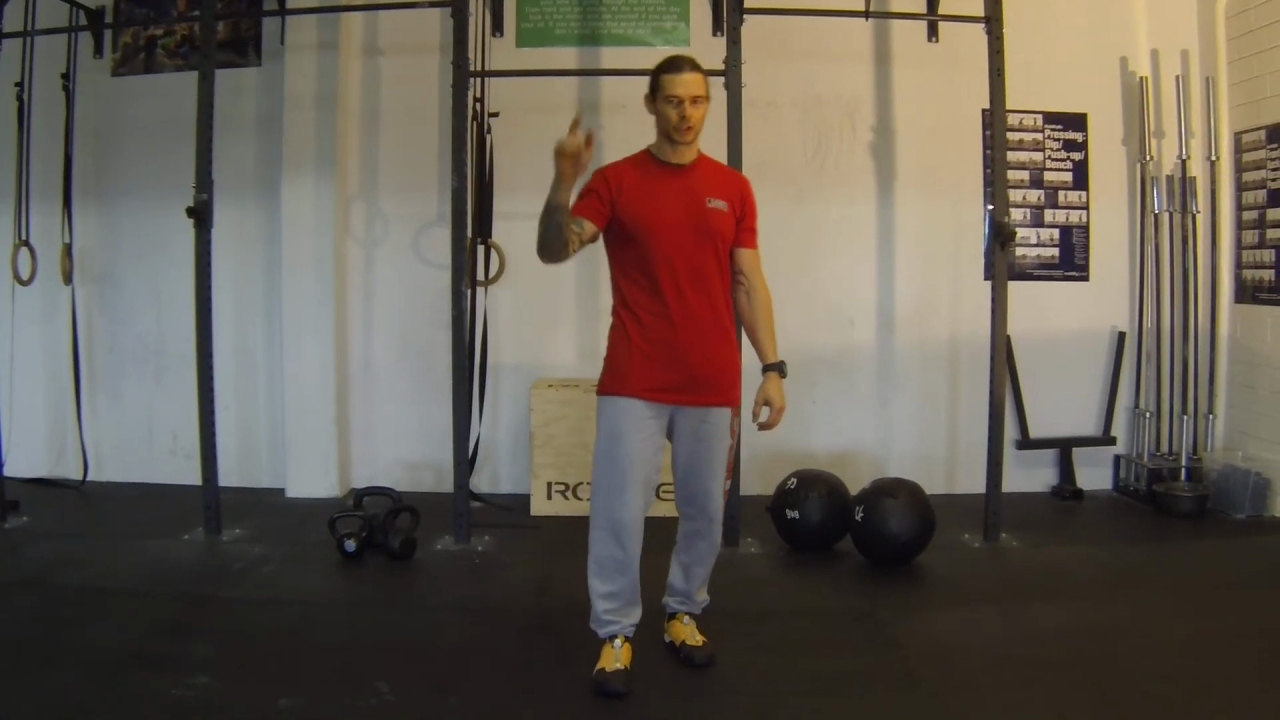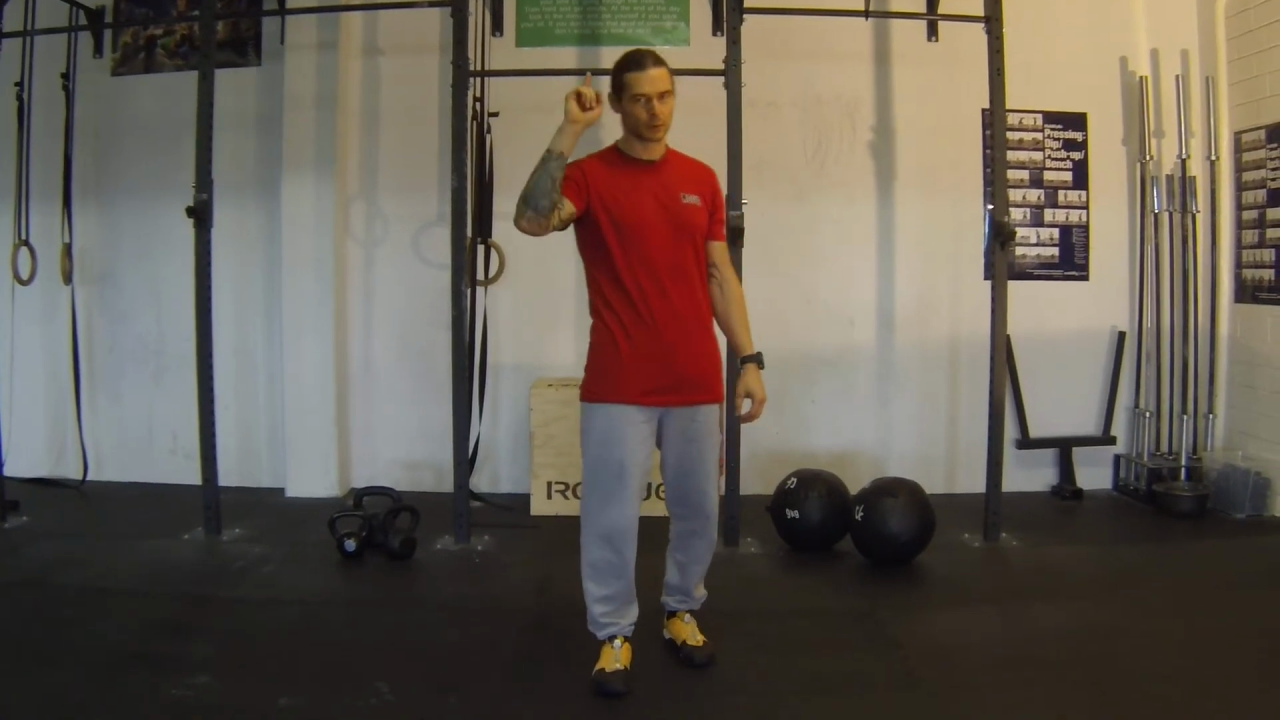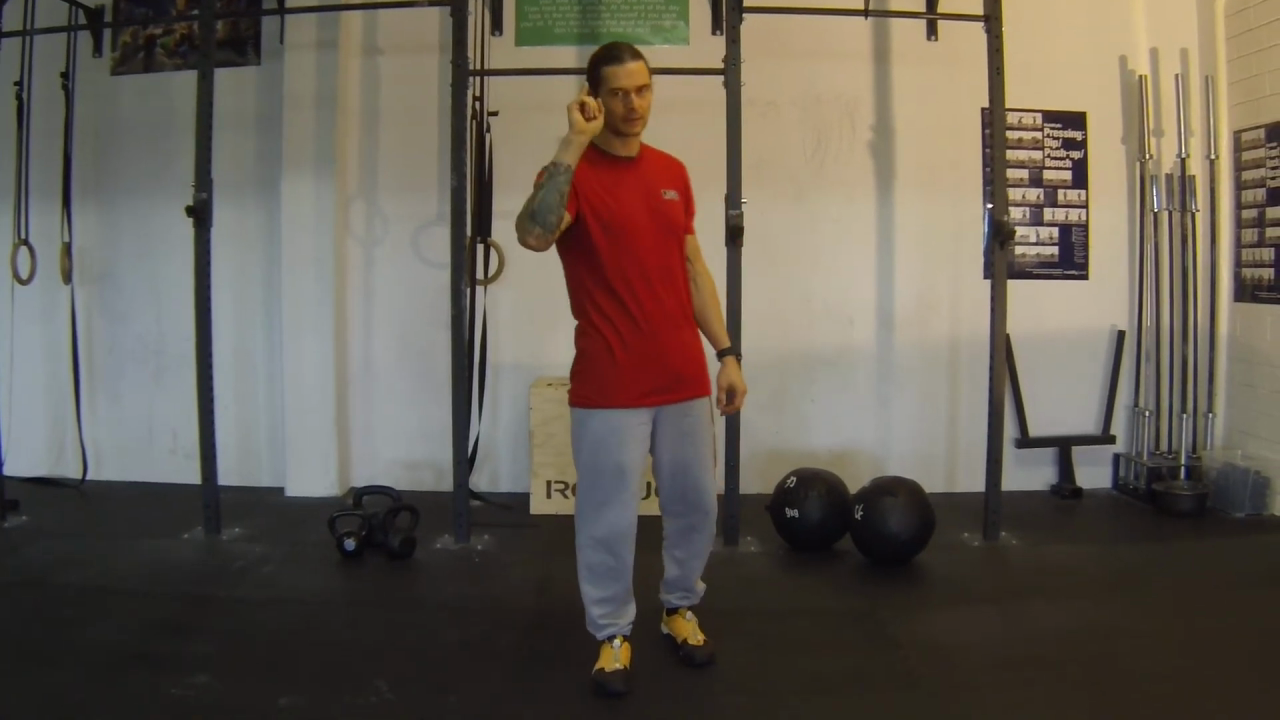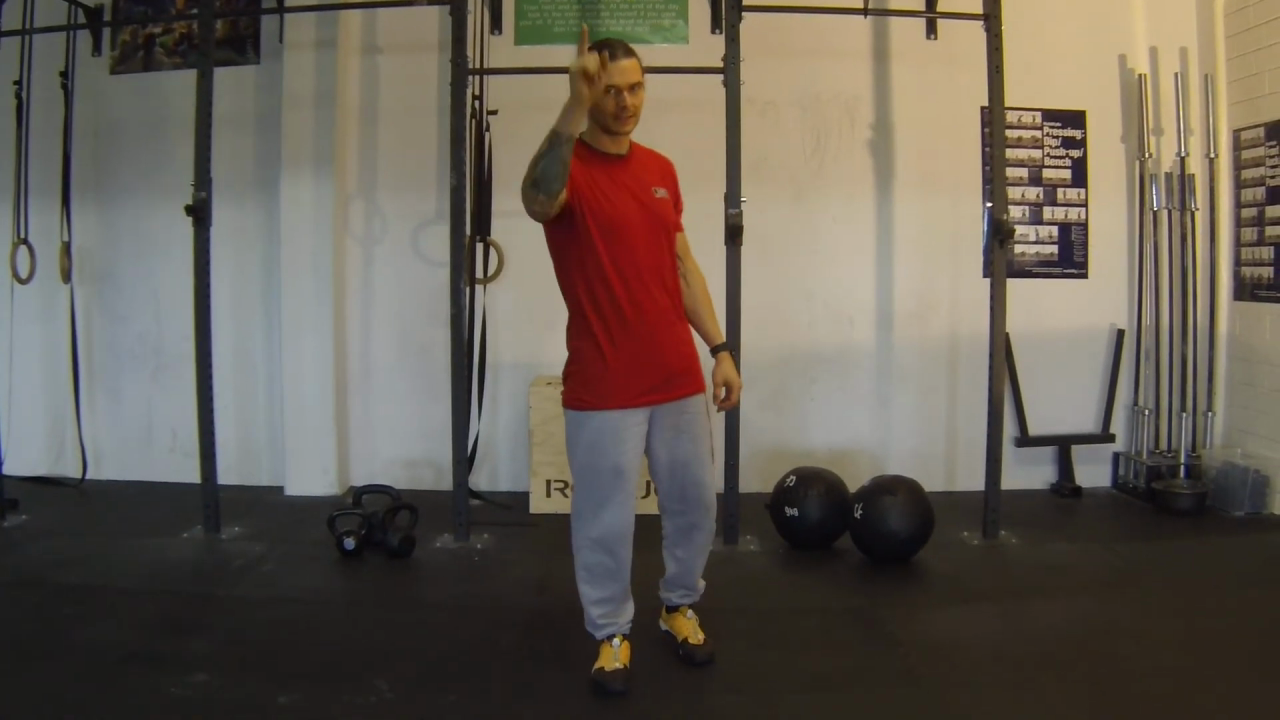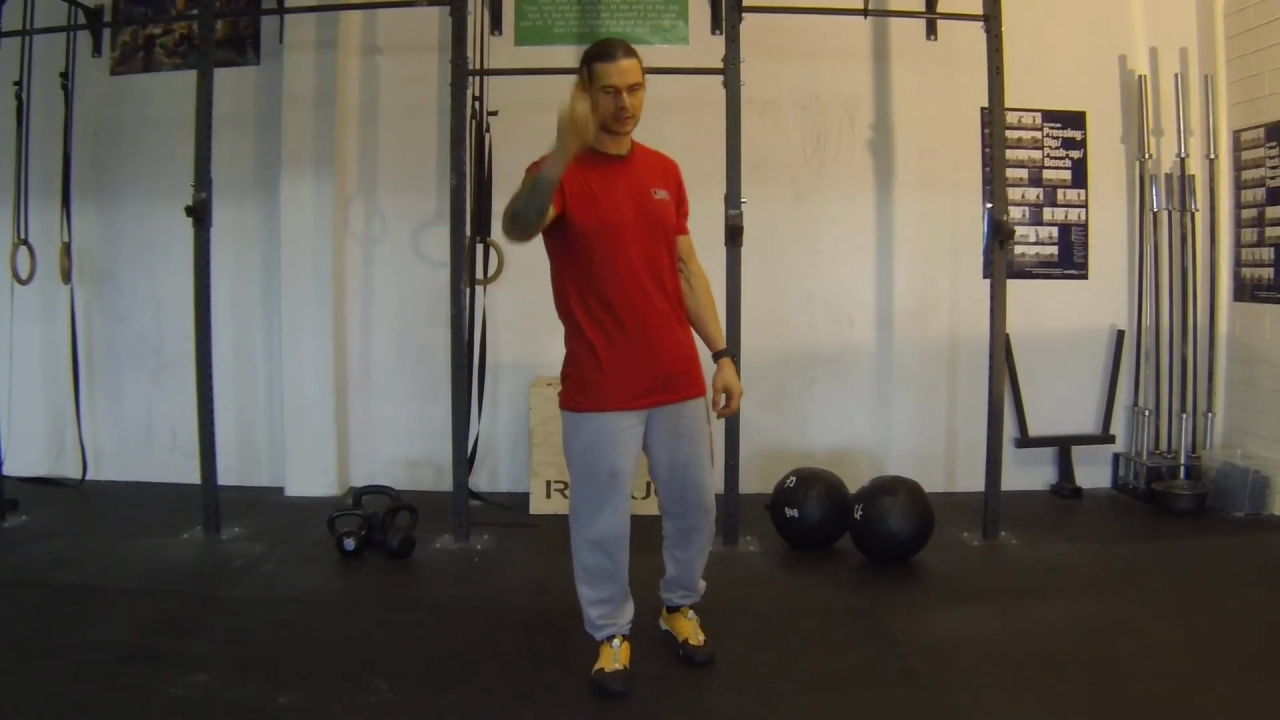
dt=0.4s
person 1, frame 1
left shoulder: (732, 186)
right shoulder: (614, 180)
left elbow: (748, 283)
right elbow: (553, 250)
left wrist: (772, 367)
right wrist: (563, 181)
left hip: (712, 381)
right hip: (634, 381)
left knee: (705, 509)
right knee: (619, 510)
left ankle: (684, 613)
right ankle: (615, 633)
person 1, frame 2
left shoulder: (701, 178)
right shoulder: (588, 174)
left elbow: (721, 275)
right elbow: (531, 220)
left wrist: (749, 359)
right wrist: (568, 131)
left hip: (696, 380)
right hip: (618, 384)
left knee: (698, 508)
right knee: (611, 513)
left ankle: (681, 611)
right ankle: (613, 634)
person 1, frame 3
left shoulder: (672, 172)
right shoulder: (569, 173)
left elbow: (693, 268)
right elbow: (534, 236)
left wrist: (725, 352)
right wrist: (575, 141)
left hip: (684, 378)
right hip: (609, 385)
left knee: (695, 503)
right knee: (608, 515)
left ankle: (680, 607)
right ankle: (612, 634)
person 1, frame 4
left shoulder: (661, 170)
right shoulder: (565, 166)
right elbow: (538, 202)
left wrist: (719, 349)
right wrist: (573, 107)
left hip: (678, 378)
right hip: (603, 385)
left knee: (694, 503)
right knee: (604, 518)
left ankle: (680, 606)
right ankle: (610, 633)
person 1, frame 5
left shoulder: (665, 172)
right shoulder: (554, 171)
left elbow: (687, 268)
right elbow: (517, 224)
left wrist: (721, 355)
right wrist: (561, 153)
left hip: (677, 379)
right hip: (599, 387)
left knee: (693, 505)
right knee: (602, 517)
left ankle: (680, 606)
right ankle: (611, 634)
